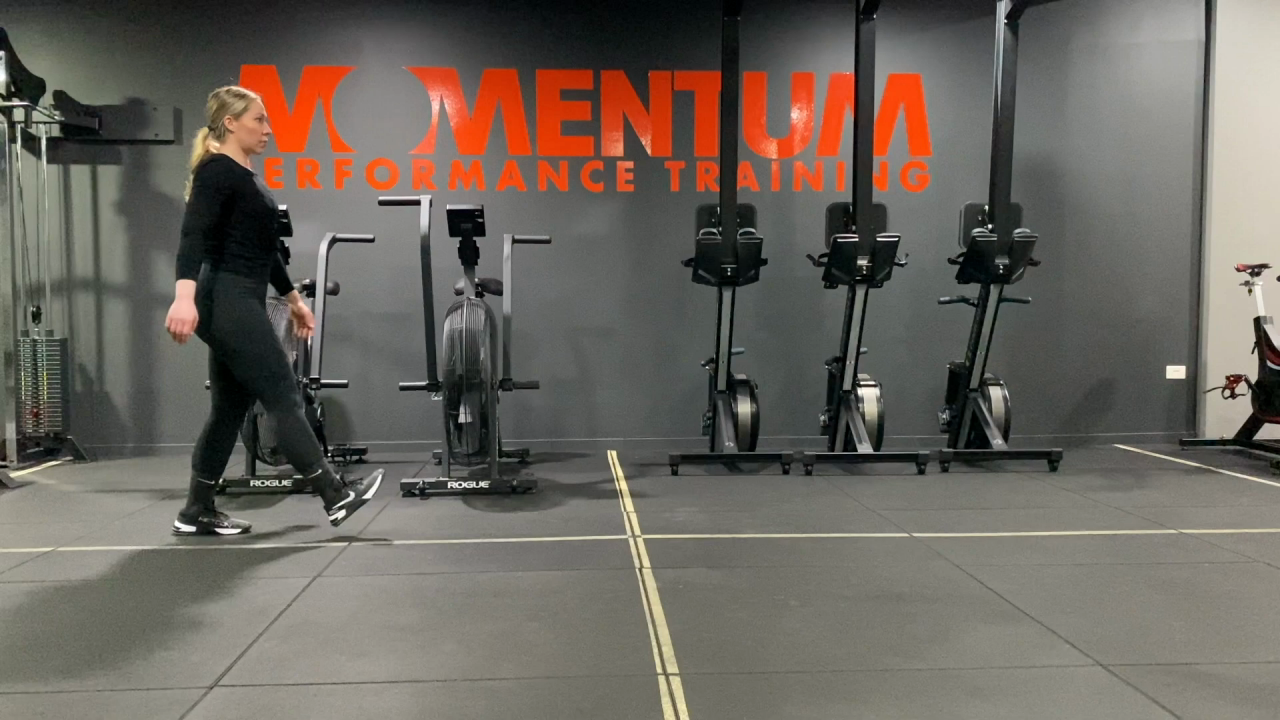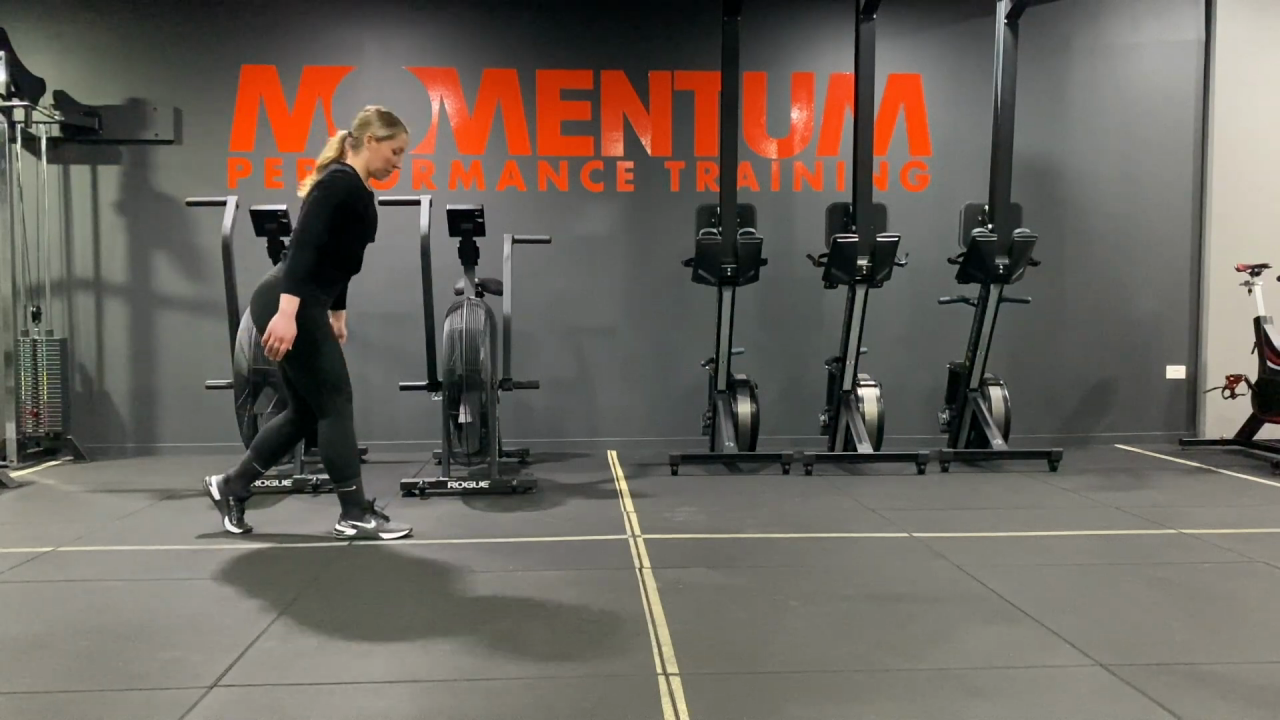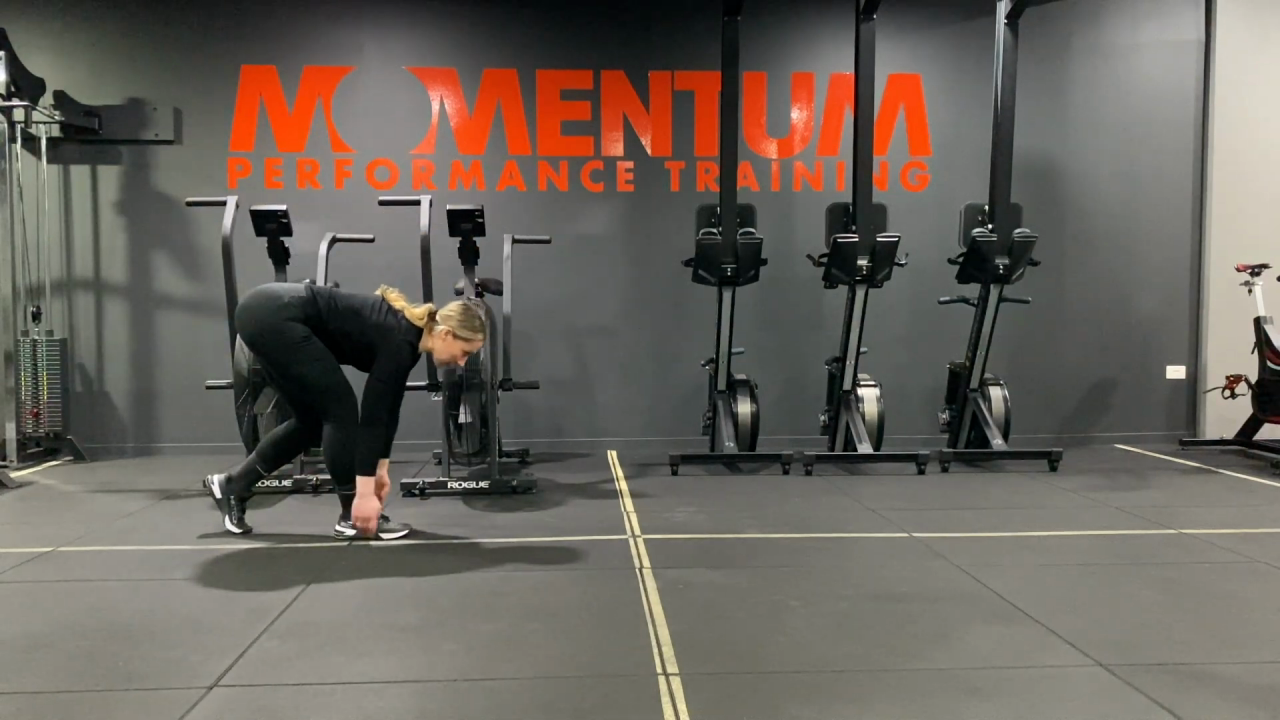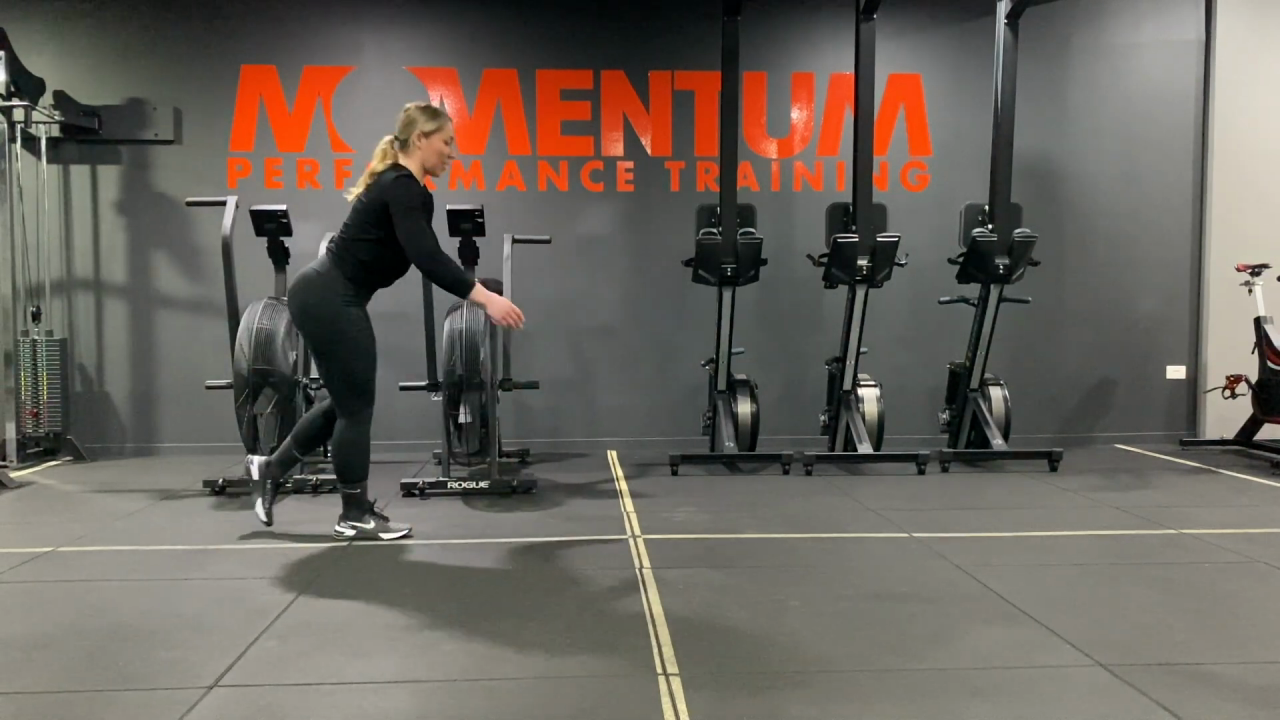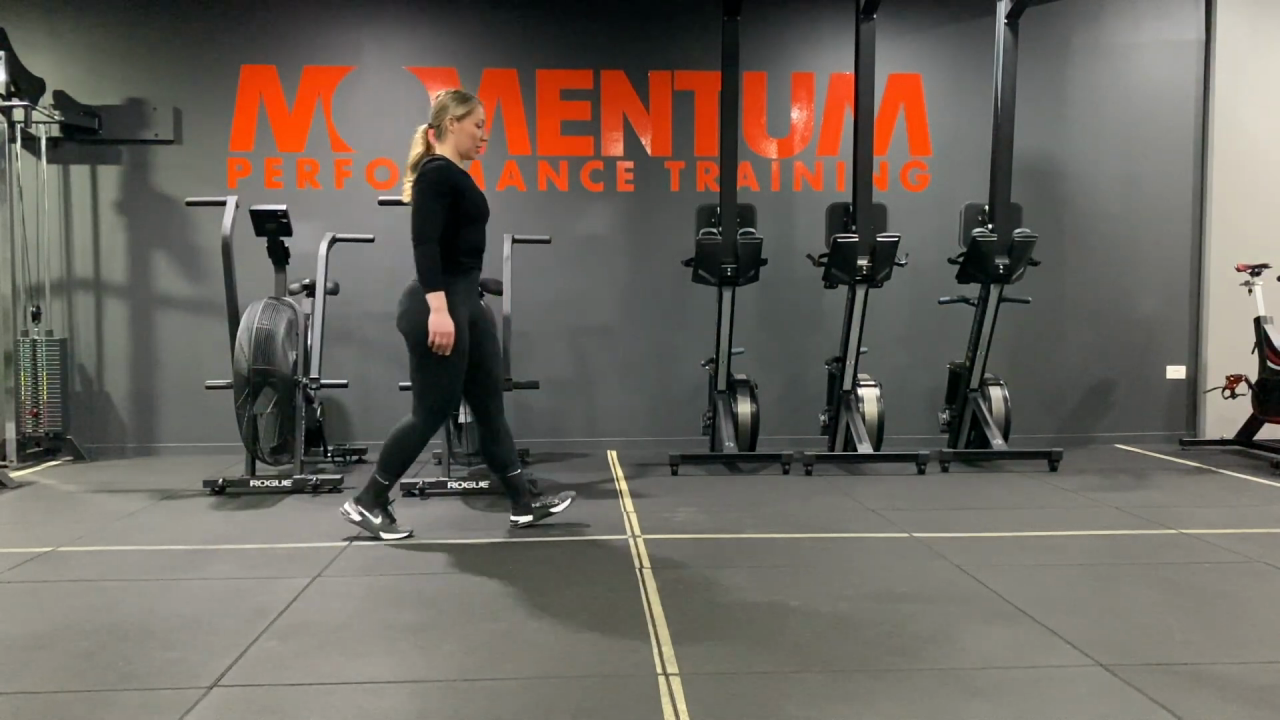
dt=1s
person 1, frame 1
left shoulder: (243, 175)
right shoulder: (217, 171)
left elbow: (262, 246)
right elbow: (193, 236)
left wrist: (293, 297)
right wrist: (184, 295)
left hip: (239, 302)
right hip: (226, 302)
left knee: (230, 408)
right knee: (283, 397)
left ankle: (196, 510)
right ankle: (337, 496)
person 1, frame 2
left shoulder: (355, 188)
right shoulder: (340, 183)
right elbow: (304, 246)
left wrist: (337, 316)
right wrist: (288, 315)
left hip: (303, 304)
right hip: (287, 304)
left knee: (309, 408)
right knee: (333, 402)
left ankle: (230, 487)
right ankle: (355, 515)
person 1, frame 3
left shoulder: (408, 335)
right shoulder: (399, 342)
left elbow: (388, 411)
right elbow: (373, 416)
left wrist: (381, 468)
right wrist: (365, 493)
left hip: (265, 314)
right hip: (273, 318)
left knee: (313, 418)
right knee: (339, 409)
left ankle: (232, 486)
right ankle: (353, 517)
person 1, frame 4
left shoulder: (398, 184)
right shoulder: (404, 188)
left elbow: (423, 252)
right elbow: (427, 254)
left wrist: (477, 293)
right wrist: (483, 298)
left hip: (335, 298)
right hip: (328, 300)
left knee: (348, 399)
right knee: (355, 404)
left ankle: (273, 467)
right ankle: (355, 515)
person 1, frame 5
left shoulder: (455, 175)
right shoulder: (436, 173)
right elbow: (425, 245)
right wrist: (438, 310)
left hip: (465, 303)
right hip: (438, 307)
left knee: (489, 404)
right knee: (432, 410)
left ankle: (523, 501)
right ankle: (367, 503)
